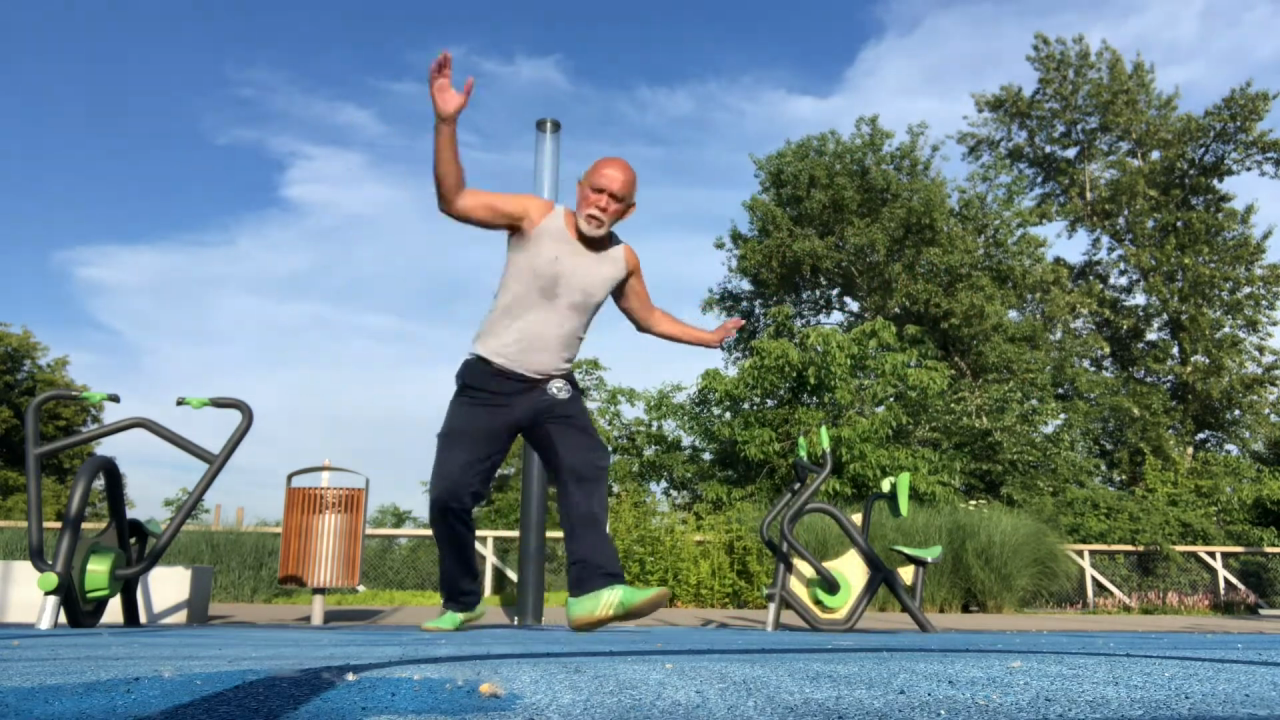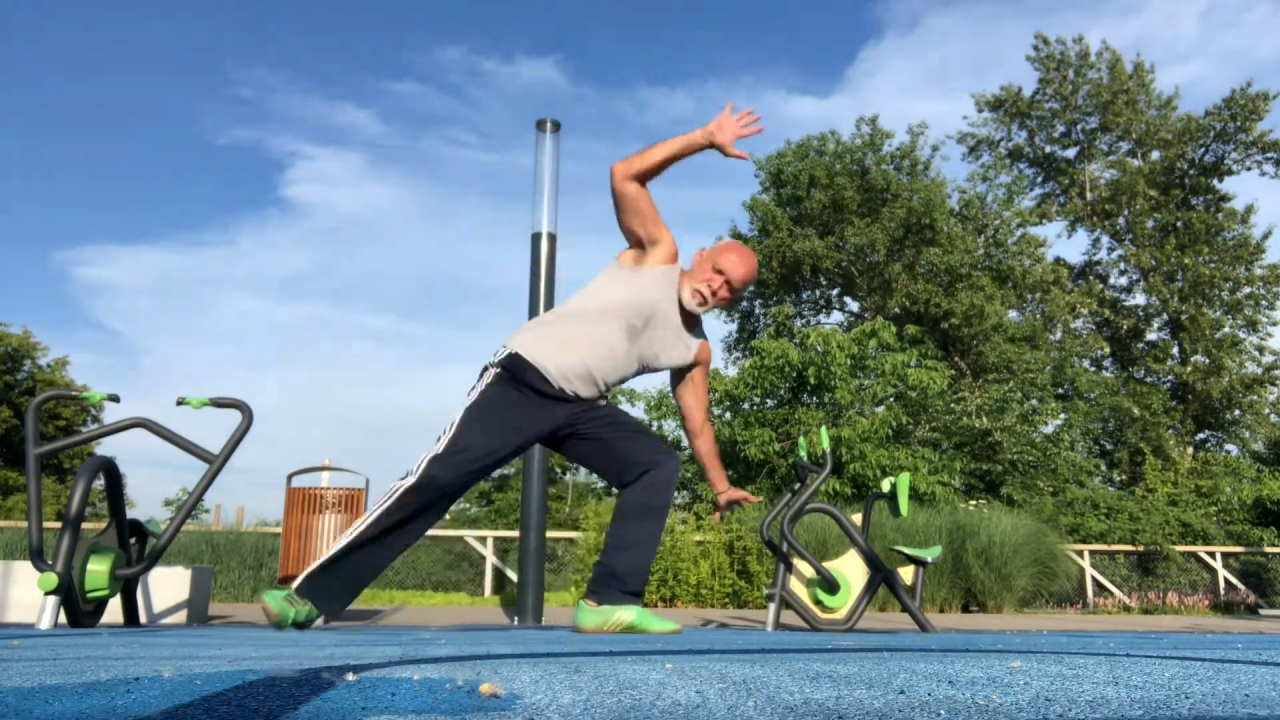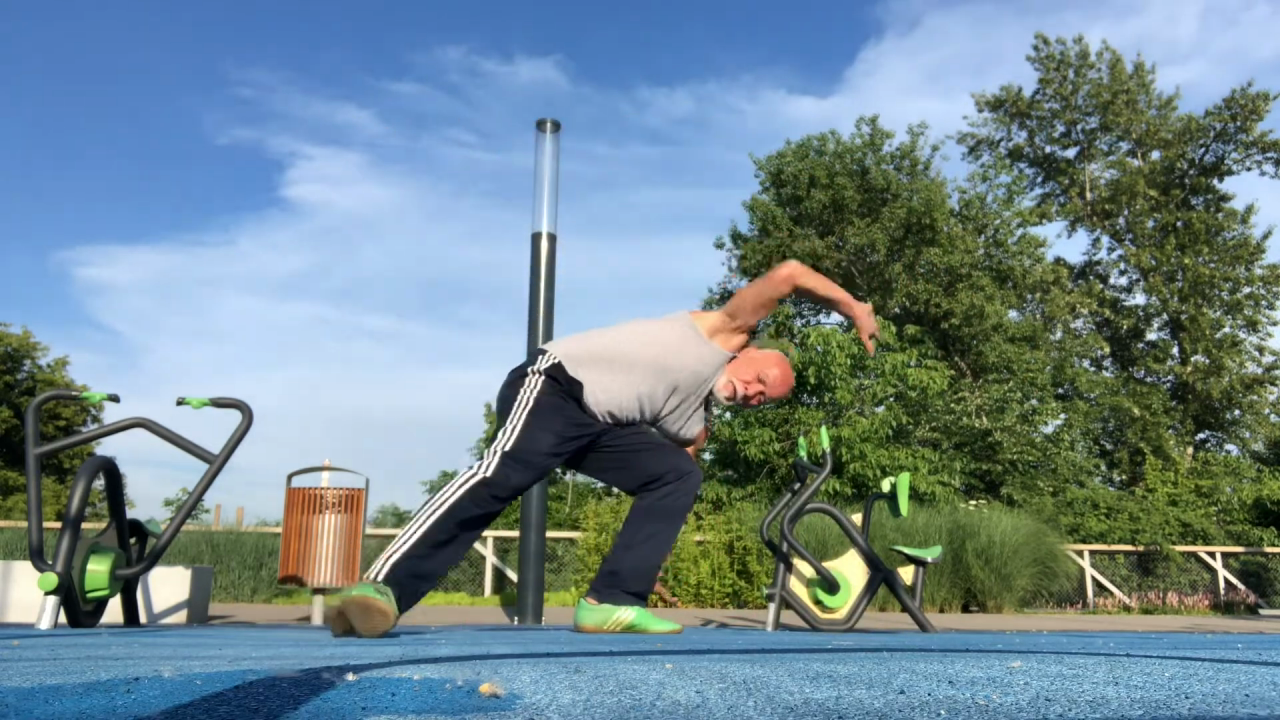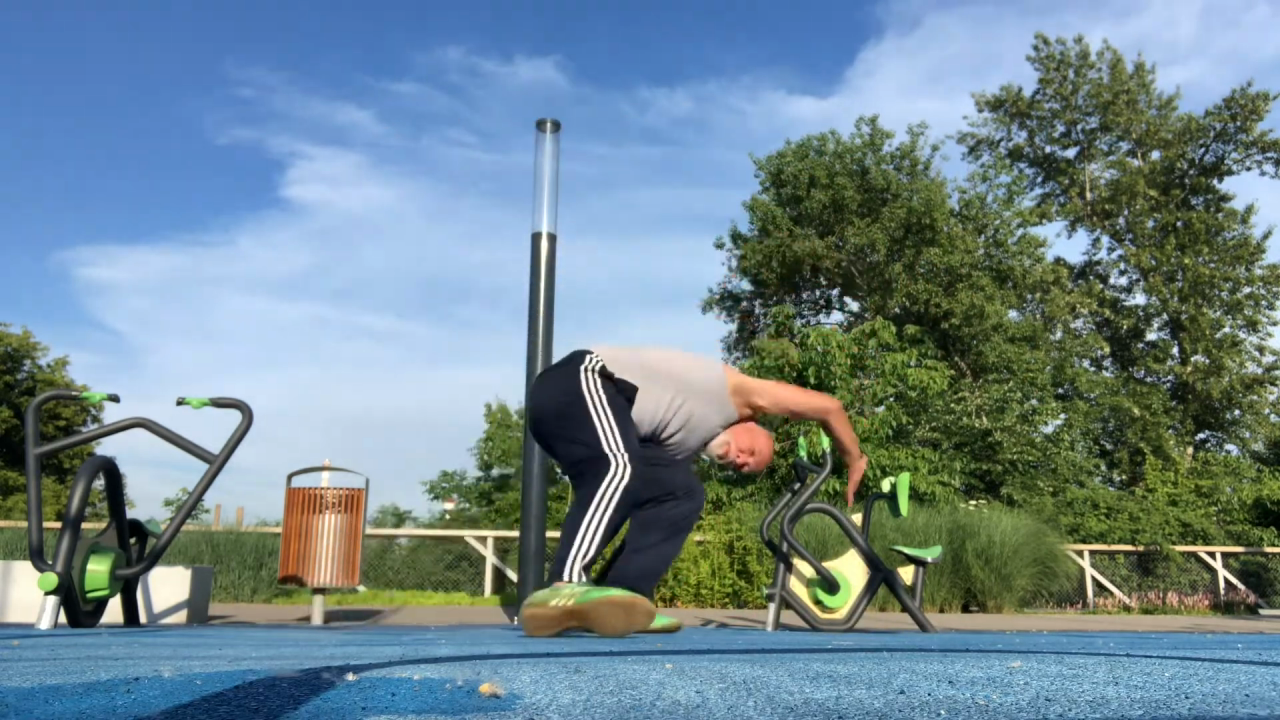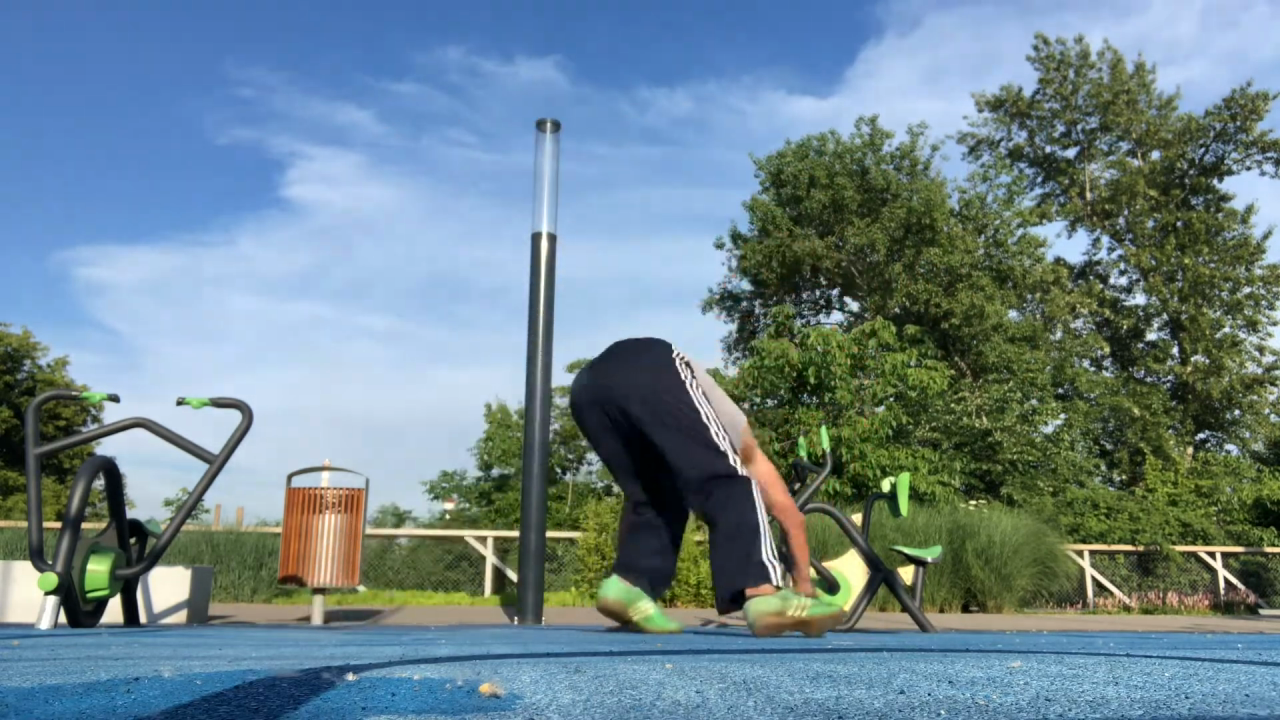
dt=0.3s
person 1, frame 1
left shoulder: (622, 260)
right shoulder: (535, 216)
left elbow: (646, 317)
right elbow: (453, 201)
left wrist: (709, 338)
right wrist: (446, 121)
left hip: (551, 387)
right hip: (487, 380)
left knee: (588, 465)
right knee: (450, 493)
left ankle: (596, 592)
right ankle: (460, 601)
person 1, frame 2
left shoulder: (694, 355)
right shoulder: (656, 255)
left elbow: (696, 422)
right elbow: (624, 175)
left wrist: (719, 482)
right wrist: (706, 138)
left hip: (576, 409)
right hip: (520, 379)
left knee: (656, 468)
right knee: (436, 481)
left ankle: (609, 601)
right ankle: (313, 594)
person 1, frame 3
left shoulder: (691, 427)
right shoulder: (726, 335)
left elbow: (666, 487)
right elbow: (789, 273)
left wrist: (633, 575)
right wrist: (853, 307)
left hip: (595, 423)
right hip: (553, 382)
left knee: (679, 474)
right knee: (499, 474)
left ankle: (610, 600)
right ankle: (381, 590)
person 1, frame 4
left shoulder: (683, 453)
right shoulder: (738, 393)
right elbow: (826, 406)
right wrist: (854, 456)
right hip: (582, 381)
left knee: (683, 495)
right knee: (620, 471)
left ankle: (602, 604)
right ankle: (563, 591)
person 1, frame 5
right shoulder: (746, 452)
right elbow: (791, 518)
right wrist: (802, 583)
right hip: (651, 369)
left knee: (658, 502)
right knee: (730, 483)
left ankle: (632, 588)
right ankle: (761, 593)
